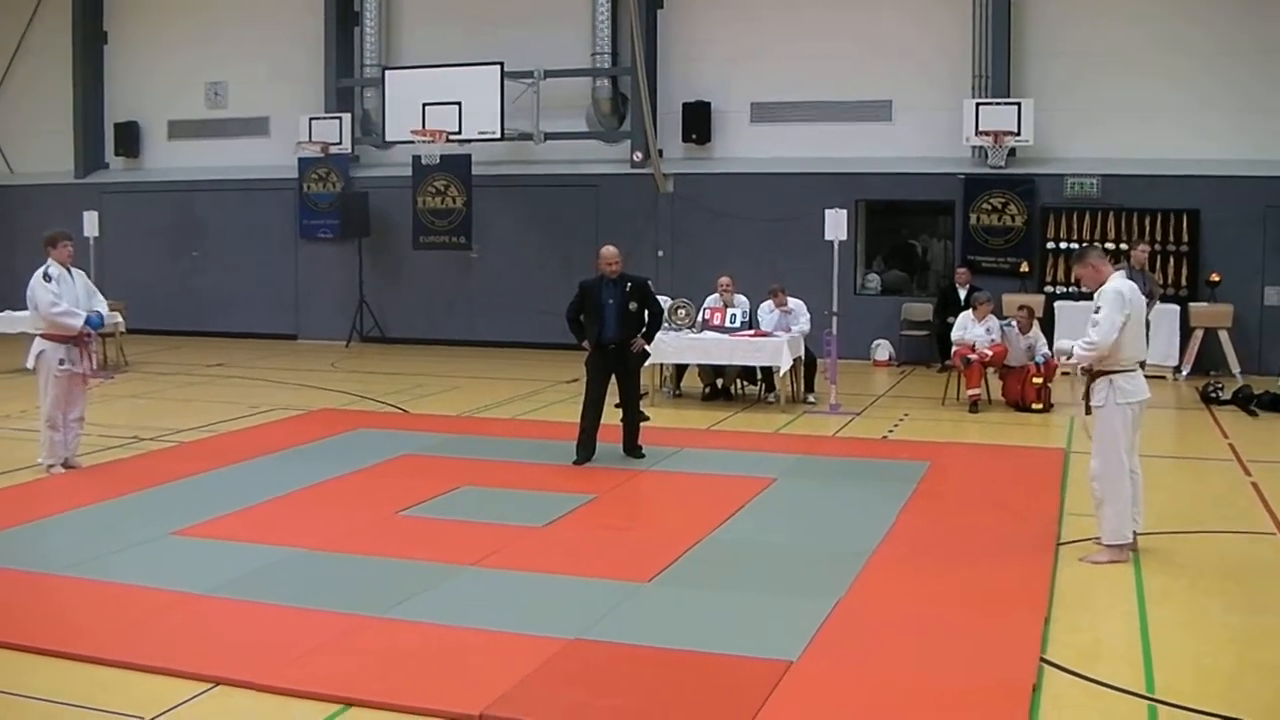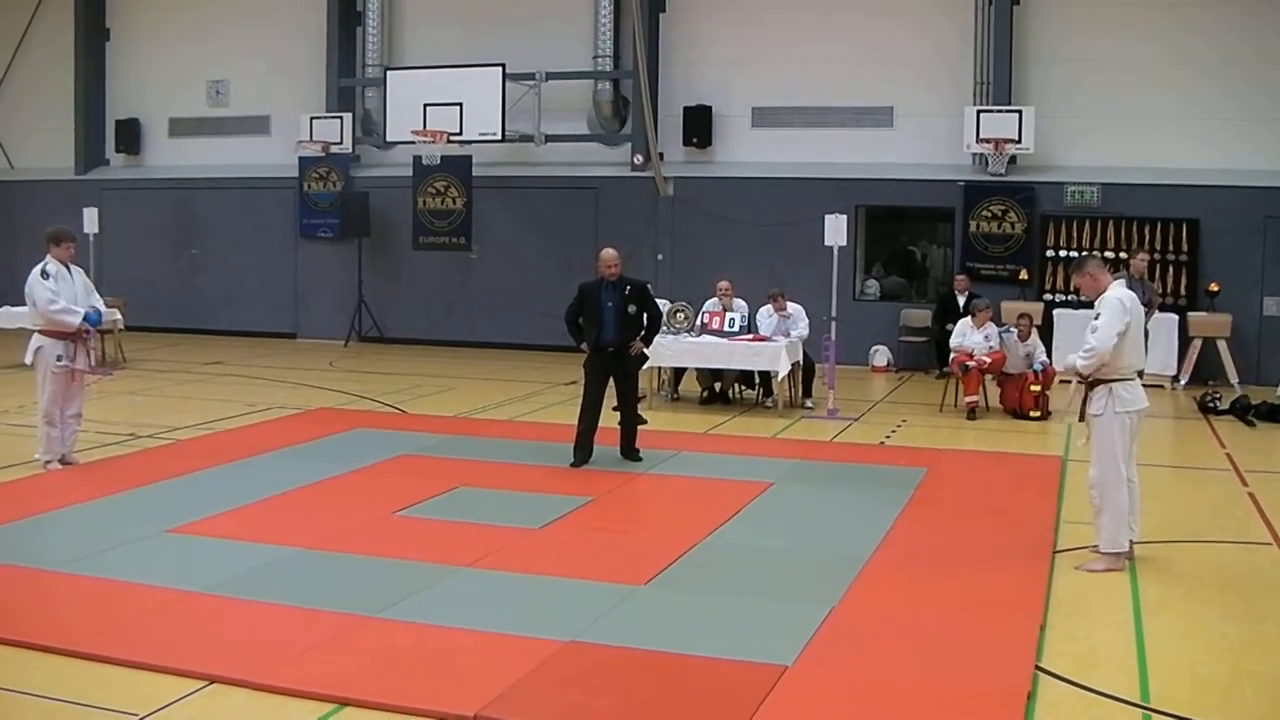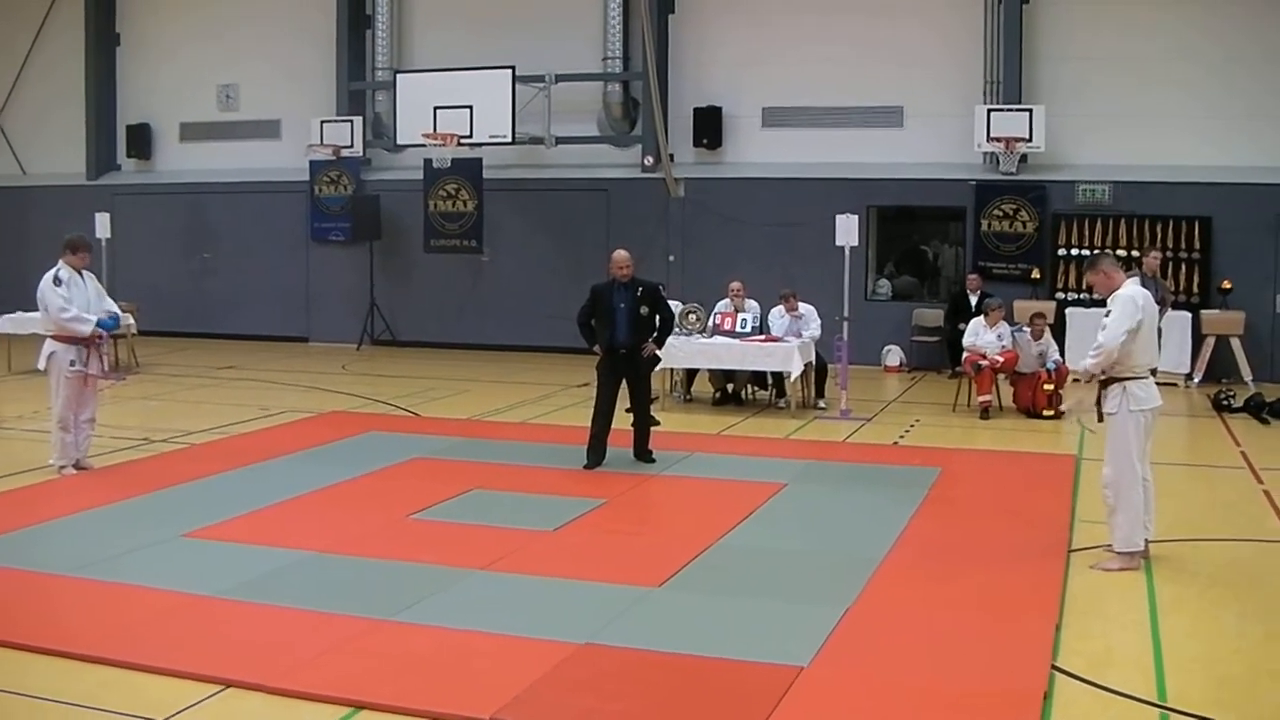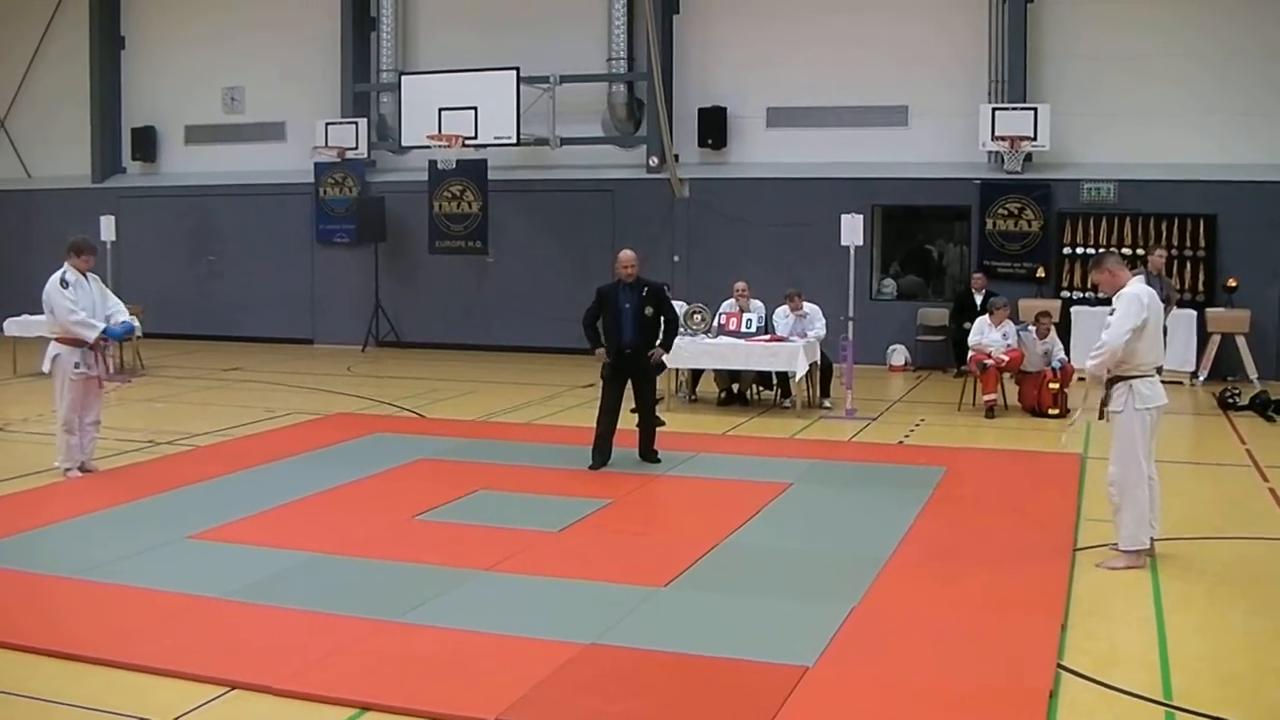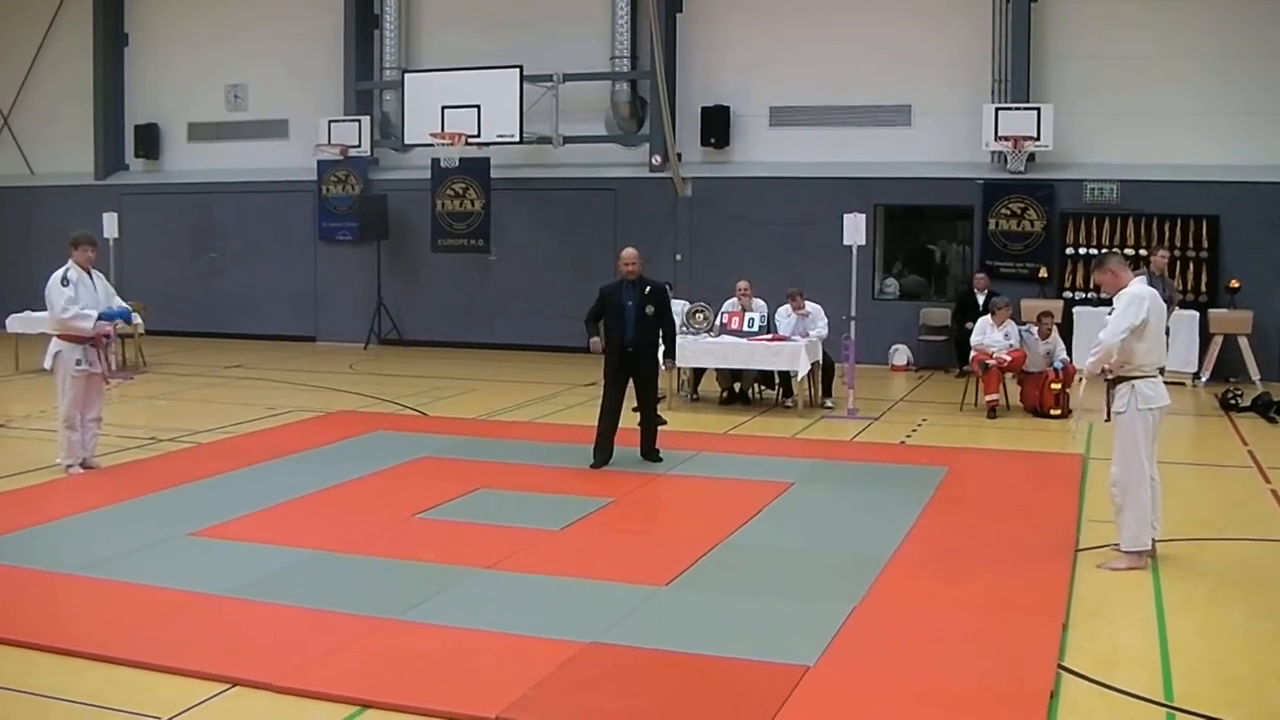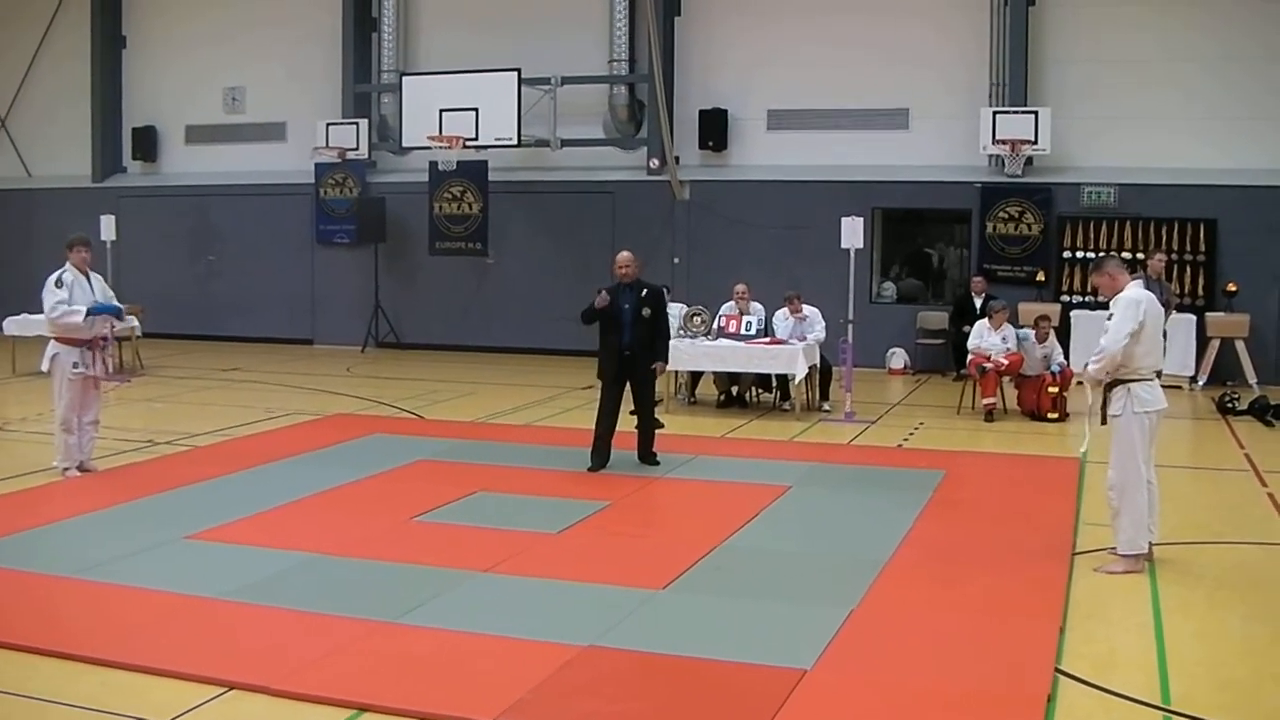
dt=0.2s
person 1, frame 1
left shoulder: (1112, 292)
right shoulder: (1129, 289)
left elbow: (1100, 340)
left wrist: (1070, 349)
right wrist: (1090, 359)
left hip: (1115, 388)
right hip: (1127, 383)
left knee: (1109, 466)
right knee: (1125, 462)
left ankle: (1116, 544)
right ankle: (1126, 532)
person 1, frame 2
left shoulder: (1112, 301)
right shoulder: (1127, 297)
left elbow: (1100, 347)
left wrist: (1076, 363)
right wrist: (1090, 368)
left hip: (1114, 396)
right hip: (1126, 391)
left knee: (1107, 474)
right knee: (1122, 470)
left ankle: (1113, 552)
right ankle: (1122, 541)
person 1, frame 3
left shoulder: (1125, 299)
right shoulder: (1140, 296)
left elbow: (1108, 344)
left wrist: (1090, 366)
right wrist: (1101, 366)
left hip: (1127, 394)
right hip: (1139, 390)
left knee: (1121, 473)
right knee: (1136, 469)
left ankle: (1128, 551)
right ankle: (1137, 539)
person 1, frame 4
left shoulder: (1131, 297)
right shoulder: (1145, 293)
left elbow: (1112, 342)
left wrist: (1092, 369)
right wrist: (1108, 367)
left hip: (1133, 392)
right hip: (1143, 388)
left knee: (1126, 471)
right knee: (1141, 467)
left ankle: (1133, 550)
right ankle: (1143, 538)
person 1, frame 5
left shoulder: (1132, 297)
right shoulder: (1149, 295)
left elbow: (1109, 340)
left wrist: (1092, 366)
right wrist: (1114, 365)
left hip: (1136, 393)
right hip: (1146, 388)
left knee: (1129, 472)
right knee: (1144, 468)
left ankle: (1135, 550)
right ankle: (1145, 539)
person 1, frame 6
left shoulder: (1129, 300)
right shoulder: (1147, 299)
left elbow: (1111, 347)
left wrist: (1093, 373)
right wrist: (1108, 369)
left hip: (1132, 396)
right hip: (1144, 391)
left knee: (1126, 475)
right knee: (1140, 471)
left ankle: (1131, 554)
right ankle: (1141, 542)
person 2, frame 1
left shoulder: (79, 276)
right shoulder: (44, 277)
left elbow: (97, 299)
right elbow: (52, 309)
left wrist: (98, 315)
right wrist: (84, 319)
left hip: (77, 348)
right hip: (53, 349)
left knee: (76, 407)
right knee: (53, 407)
left ankle: (69, 455)
right ankle: (52, 459)
person 2, frame 2
left shoulder: (77, 273)
right shoulder: (42, 273)
left elbow: (93, 298)
right elbow: (50, 306)
left wrist: (95, 312)
right wrist: (83, 315)
left hip: (75, 345)
right hip: (51, 345)
left knee: (73, 403)
right knee: (50, 404)
left ankle: (66, 451)
right ankle: (49, 455)
person 2, frame 3
left shoulder: (88, 278)
right shoulder: (54, 279)
left elbow: (105, 302)
right elbow: (62, 314)
left wrist: (112, 316)
right wrist: (97, 322)
left hip: (87, 350)
right hip: (63, 350)
left knee: (87, 408)
right knee: (64, 409)
left ankle: (80, 455)
right ankle: (63, 460)
person 2, frame 4
left shoulder: (92, 280)
right shoulder: (59, 282)
left elbow: (110, 304)
right elbow: (71, 317)
left wrist: (125, 322)
right wrist: (105, 330)
left hip: (91, 353)
right hip: (68, 353)
left knee: (91, 411)
right knee: (69, 412)
left ankle: (85, 458)
right ankle: (69, 463)
person 2, frame 5
left shoulder: (97, 278)
right shoulder: (62, 278)
left elbow: (112, 301)
right elbow: (64, 313)
left wrist: (122, 311)
right wrist: (99, 316)
left hip: (93, 349)
right hip: (70, 350)
left knee: (93, 407)
right knee: (71, 408)
left ankle: (87, 455)
right ankle: (70, 459)
person 2, frame 6
left shoulder: (96, 280)
right shoulder: (59, 280)
left elbow: (110, 304)
right elbow: (54, 312)
left wrist: (114, 311)
right wrist: (87, 311)
left hip: (91, 352)
right hip: (66, 352)
left knee: (90, 410)
right knee: (67, 411)
left ankle: (83, 458)
right ankle: (67, 462)
person 3, frame 1
left shoulder: (638, 285)
right shoulder: (588, 287)
left elbow: (657, 312)
right elbow: (571, 314)
left wrist: (646, 337)
right wrist: (582, 338)
left hip: (627, 352)
right hip: (599, 352)
left knee: (631, 403)
right knee: (592, 403)
left ankle: (632, 446)
right ankle: (585, 450)
person 3, frame 2
left shoulder: (637, 288)
right shoulder: (587, 289)
left elbow: (655, 315)
right elbow: (570, 316)
left wrist: (645, 341)
right wrist: (581, 341)
left hip: (626, 355)
right hip: (597, 355)
left knee: (629, 406)
right knee: (590, 405)
left ankle: (629, 449)
right ankle: (582, 452)
person 3, frame 3
left shoulder: (649, 290)
right shoulder: (599, 291)
left elbow: (668, 317)
right elbow: (583, 318)
left wrist: (657, 342)
right wrist: (594, 343)
left hip: (638, 357)
right hip: (610, 357)
left knee: (642, 407)
right knee: (602, 408)
left ankle: (642, 450)
right ankle: (595, 454)
person 3, frame 4
left shoulder: (654, 290)
right shoulder: (605, 292)
left elbow: (672, 319)
right elbow: (588, 321)
left wrist: (664, 347)
right wrist: (597, 346)
left hip: (644, 358)
right hip: (615, 359)
left knee: (647, 408)
right knee: (608, 408)
left ankle: (647, 451)
right ankle: (601, 454)
person 3, frame 5
left shoulder: (656, 290)
right shoulder: (608, 291)
left elbow: (668, 324)
right elbow: (592, 318)
left wrist: (670, 355)
right wrist: (593, 336)
left hip: (645, 357)
right hip: (617, 357)
left knee: (648, 406)
right knee: (610, 407)
left ankle: (649, 449)
right ankle: (602, 453)
person 3, frame 6
left shoulder: (653, 293)
right shoulder: (606, 294)
left elbow: (662, 328)
right elbow: (586, 318)
left wrist: (662, 358)
right wrist: (596, 306)
left hip: (643, 360)
right hip: (613, 360)
left knee: (645, 410)
right knee: (607, 410)
left ankle: (646, 453)
right ankle: (600, 456)
